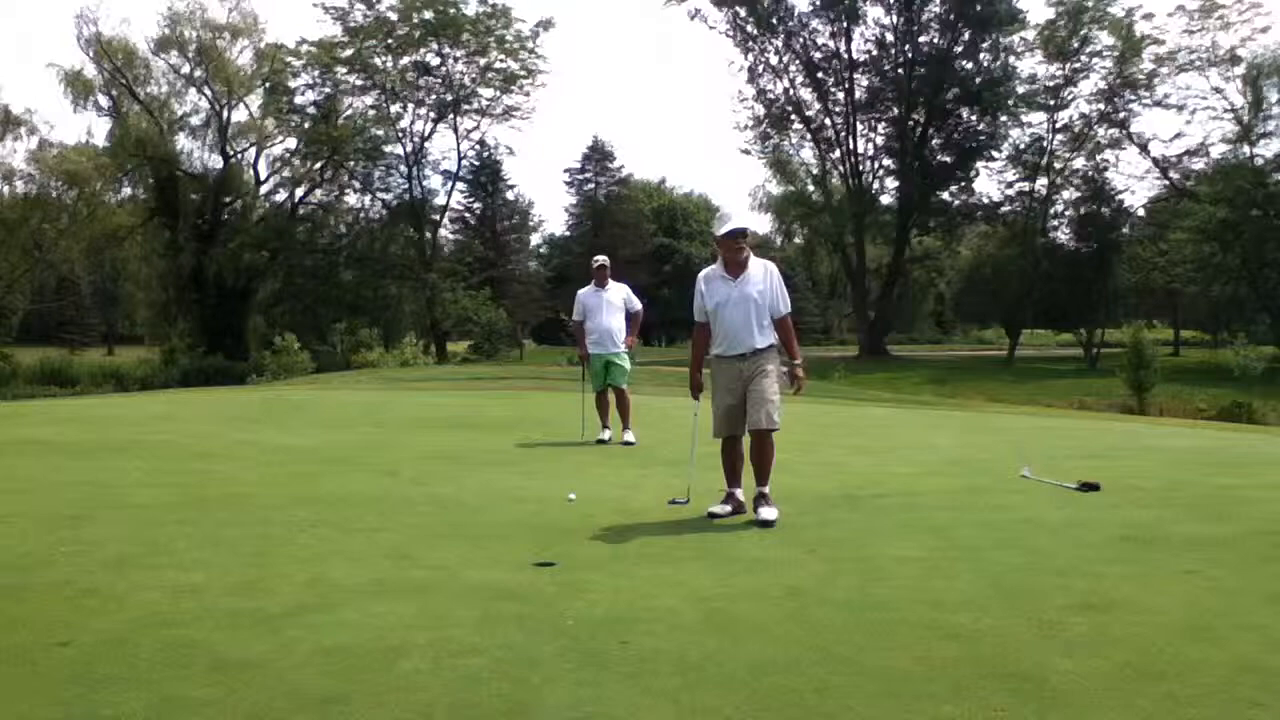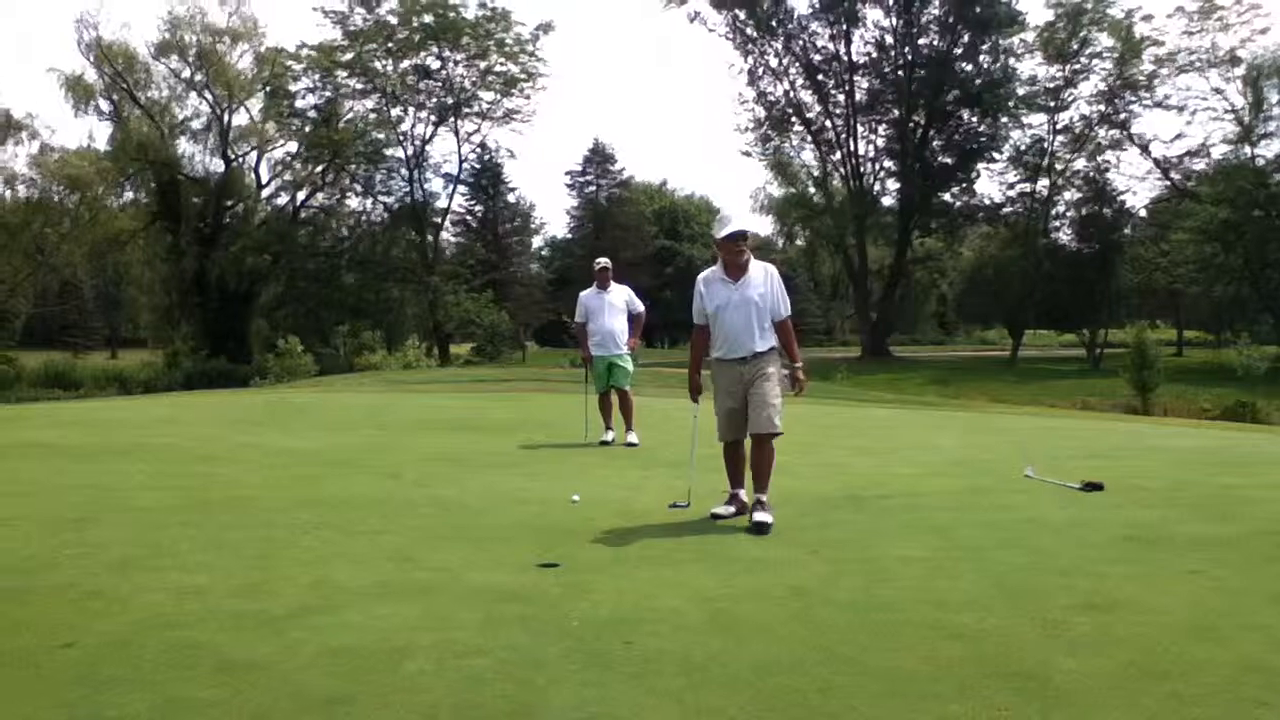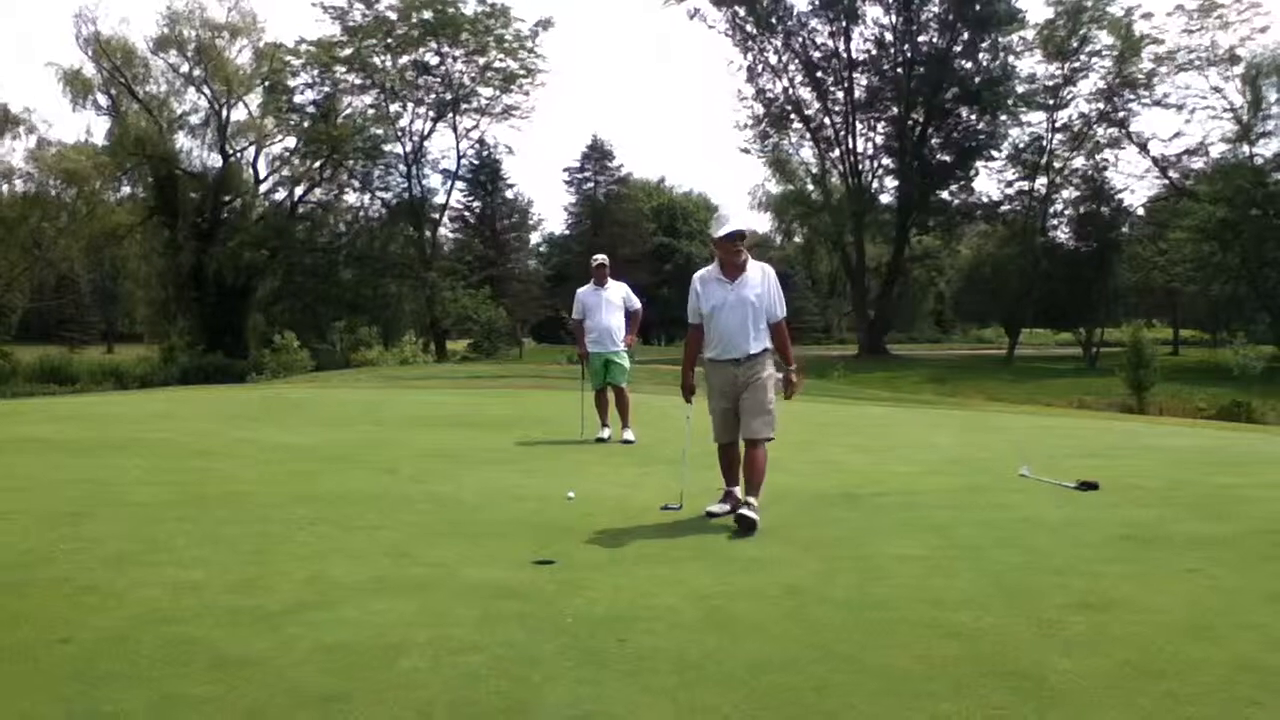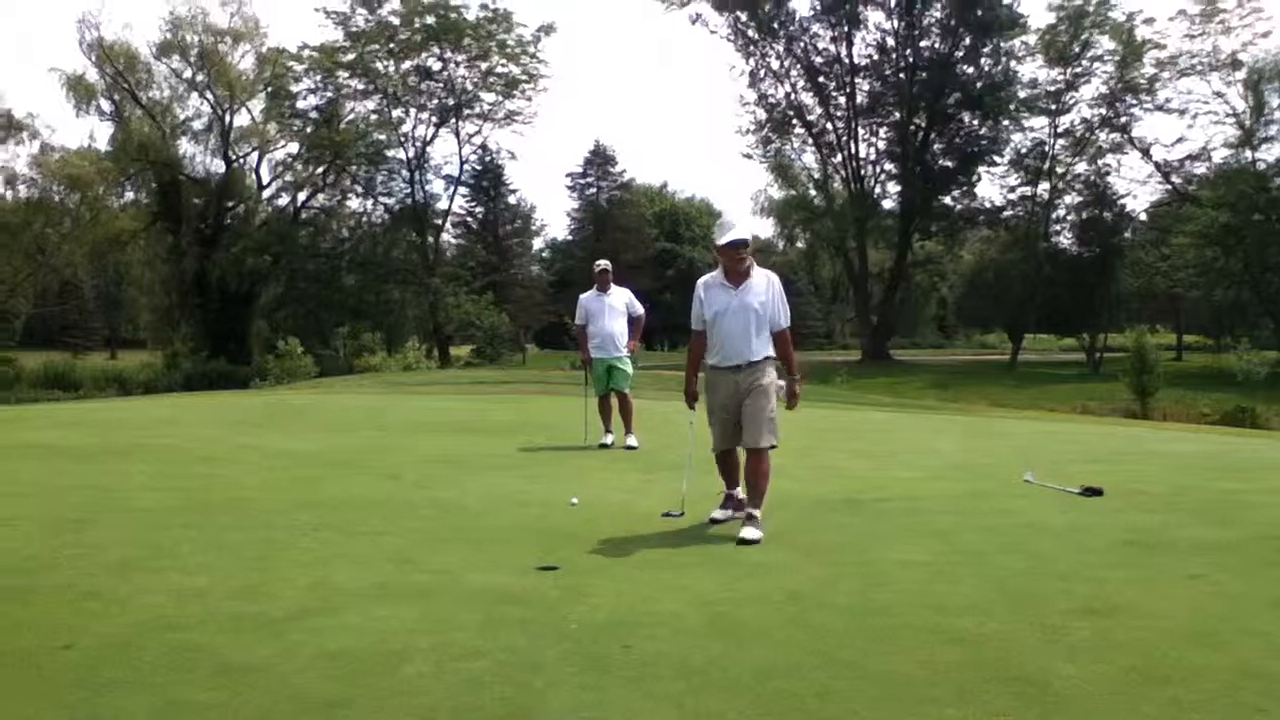
dt=0.1s
person 1, frame 1
left shoulder: (767, 271)
right shoulder: (705, 279)
left elbow: (782, 320)
right elbow: (701, 328)
left wrist: (796, 362)
right wrist: (695, 370)
left hip: (762, 360)
right hip: (724, 364)
left knee: (761, 429)
right knee: (729, 434)
left ankle: (763, 495)
right ankle: (734, 494)
person 1, frame 2
left shoulder: (768, 273)
right shoulder: (705, 281)
left elbow: (782, 323)
right elbow: (701, 331)
left wrist: (796, 365)
right wrist: (694, 373)
left hip: (763, 363)
right hip: (724, 367)
left knee: (762, 433)
right knee: (731, 437)
left ankle: (760, 502)
right ankle: (737, 495)
person 1, frame 3
left shoulder: (765, 275)
right shoulder: (701, 281)
left elbow: (778, 324)
right elbow: (696, 330)
left wrist: (790, 367)
right wrist: (687, 373)
left hip: (757, 366)
right hip: (718, 368)
left knee: (755, 436)
right knee: (726, 438)
left ankle: (750, 505)
right ankle: (732, 492)
person 1, frame 4
left shoulder: (769, 282)
right shoulder: (705, 286)
left elbow: (781, 333)
right elbow: (698, 337)
left wrist: (793, 377)
right wrist: (690, 379)
left hip: (759, 373)
right hip: (719, 375)
left knee: (758, 446)
right knee: (724, 446)
left ankle: (753, 516)
right ankle: (734, 496)
person 2, frame 1
left shoulder: (622, 290)
right shoulder: (583, 295)
left elbow: (637, 310)
right elbow: (577, 322)
left wrist: (632, 336)
right wrist: (581, 347)
left hip: (618, 349)
right hip: (594, 351)
left knee: (620, 389)
right knee: (600, 390)
left ankle: (627, 429)
right ankle: (605, 429)
person 2, frame 2
left shoulder: (624, 291)
right shoulder: (585, 297)
left elbow: (639, 312)
right elbow: (580, 324)
left wrist: (634, 338)
right wrist: (584, 349)
left hip: (620, 351)
right hip: (597, 353)
left knee: (623, 390)
right knee: (603, 392)
left ankle: (630, 431)
right ankle: (608, 430)
person 2, frame 3
left shoulder: (621, 288)
right shoulder: (582, 293)
left elbow: (636, 309)
right elbow: (577, 321)
left wrist: (631, 334)
right wrist: (581, 346)
left hip: (617, 348)
right hip: (593, 350)
left knee: (620, 387)
right knee: (600, 389)
left ankle: (626, 428)
right ankle: (605, 427)
person 2, frame 4
left shoulder: (624, 294)
right shoulder: (585, 299)
left elbow: (639, 315)
right elbow: (580, 327)
left wrist: (634, 340)
right wrist: (584, 351)
left hip: (620, 354)
right hip: (597, 356)
left knee: (623, 393)
right knee: (603, 395)
left ankle: (629, 434)
right ankle: (608, 433)
